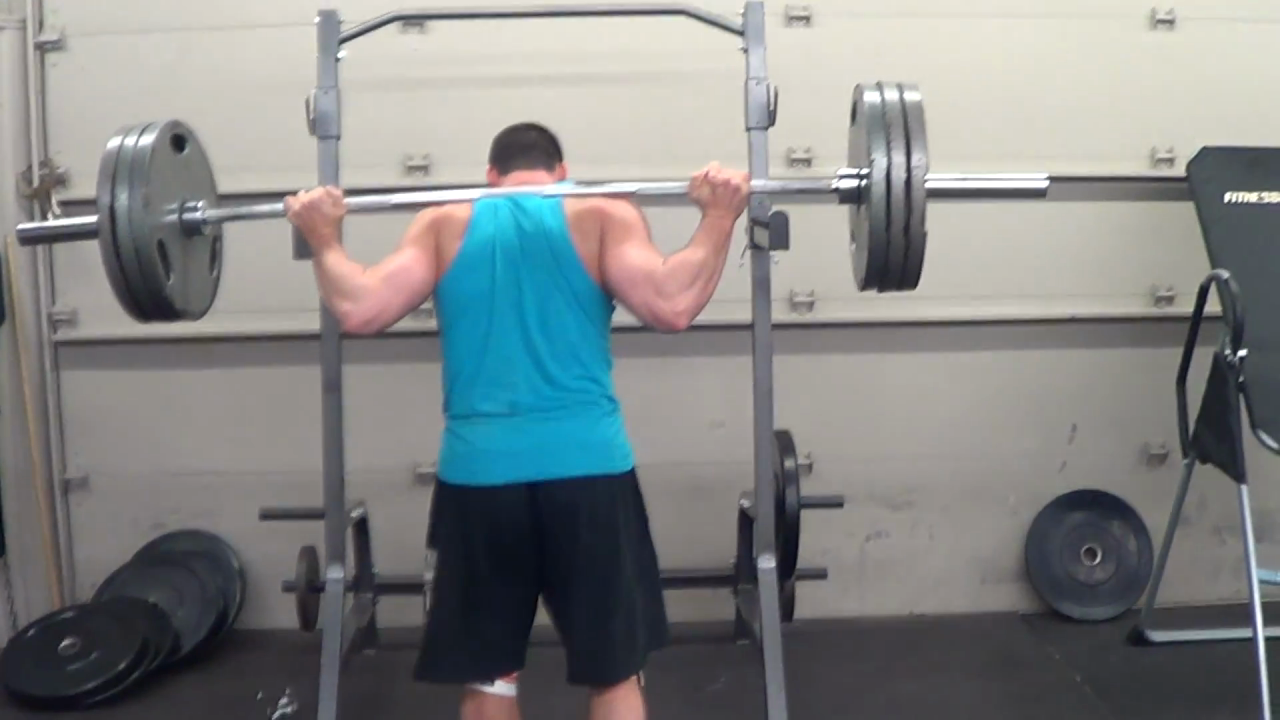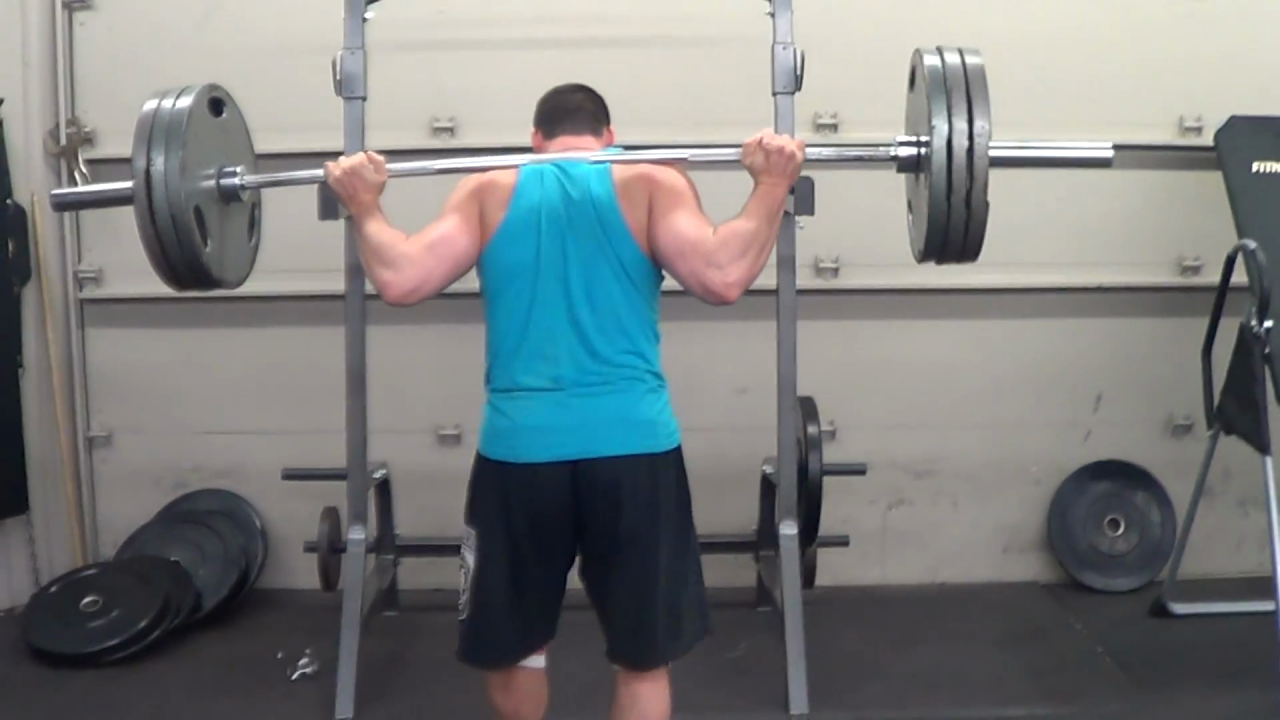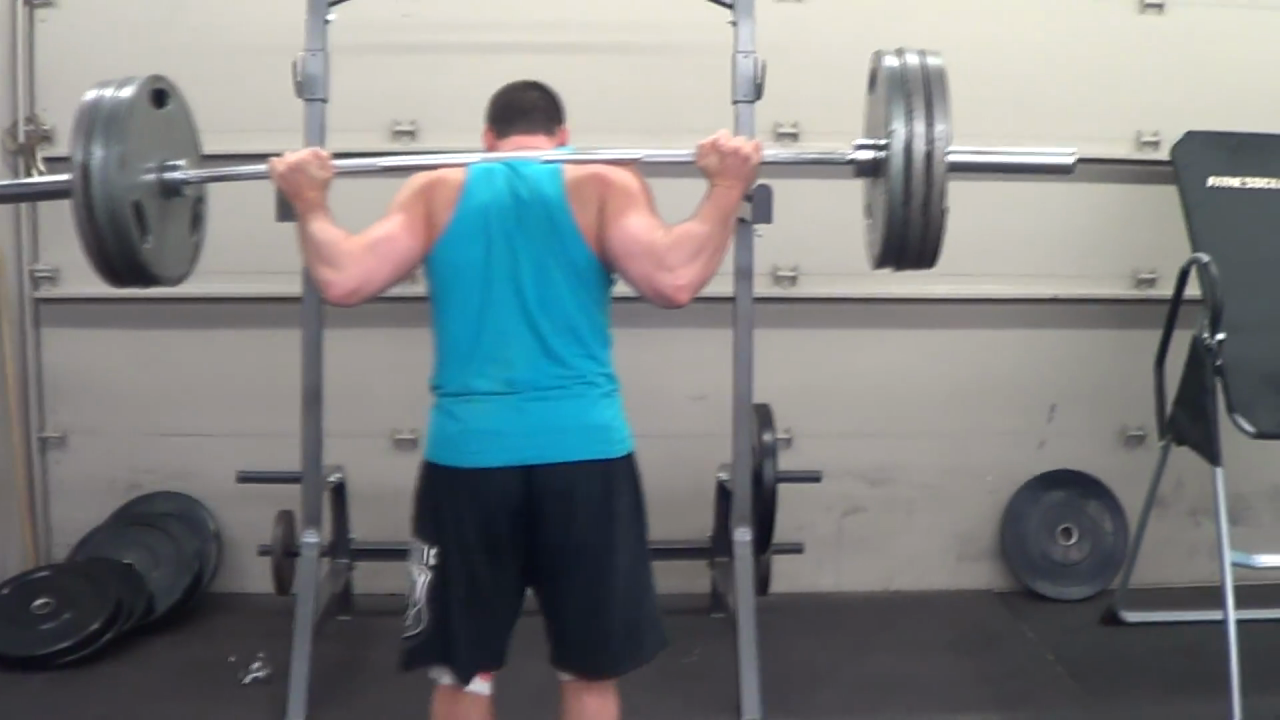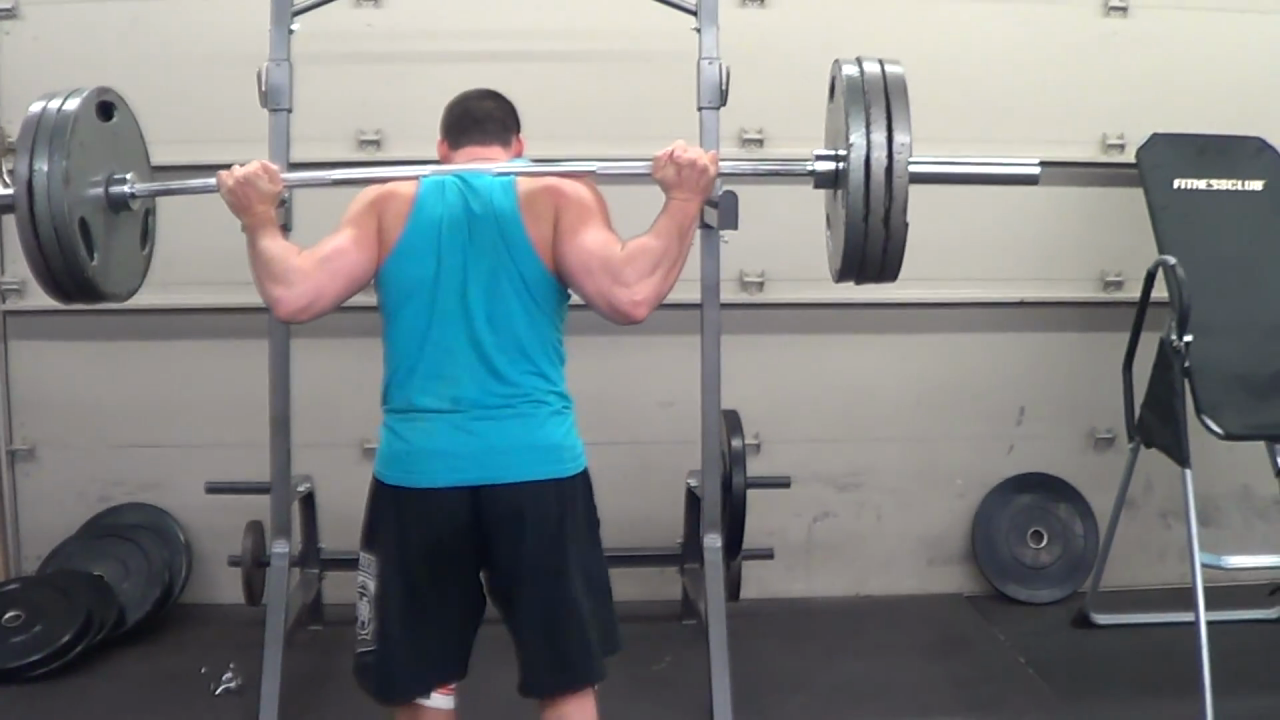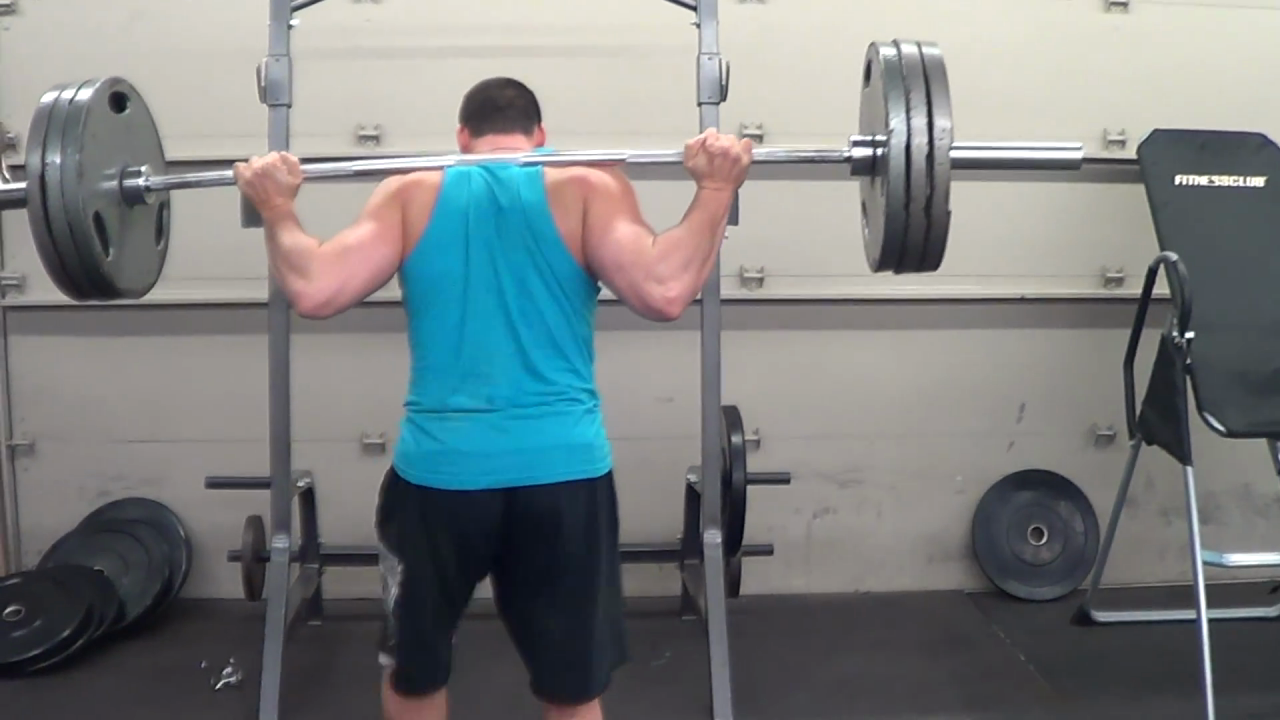
dt=0.4s
person 1, frame 1
left shoulder: (443, 225)
right shoulder: (604, 217)
left elbow: (359, 311)
right elbow: (672, 307)
left wrist: (324, 237)
right wrist: (718, 218)
left hip: (479, 474)
right hip: (589, 469)
right knee: (616, 671)
person 1, frame 2
left shoulder: (488, 191)
right shoulder: (651, 184)
left elbow: (401, 281)
right elbow: (723, 278)
left wrist: (364, 204)
right wrist: (772, 184)
left hip: (519, 448)
right hip: (633, 446)
left knee: (512, 643)
right knee: (644, 654)
person 1, frame 3
left shoulder: (435, 190)
right shoulder: (604, 184)
left elbow: (343, 281)
right elbow: (674, 281)
left wrist: (308, 200)
right wrist: (727, 186)
left hip: (467, 455)
right hip: (585, 453)
right knee: (590, 667)
person 1, frame 4
left shoulder: (387, 204)
right shoulder: (559, 198)
left elbow: (292, 296)
right elbow: (630, 297)
left wrist: (258, 214)
right wrist: (685, 199)
left hip: (419, 475)
right hip: (538, 470)
person 1, frame 5
left shoulder: (410, 195)
right shoulder: (588, 189)
left elbow: (314, 292)
right elbow: (664, 292)
left wrist: (275, 207)
right wrist: (716, 188)
left hip: (438, 471)
right hip: (563, 470)
